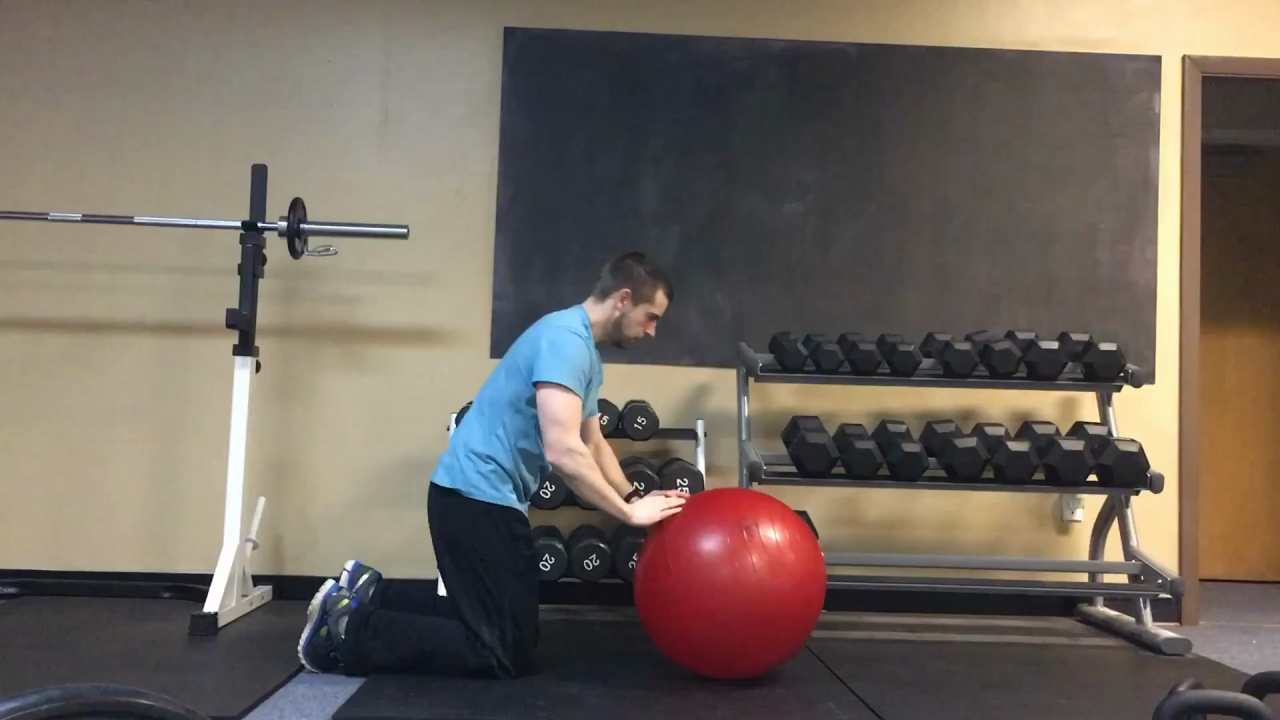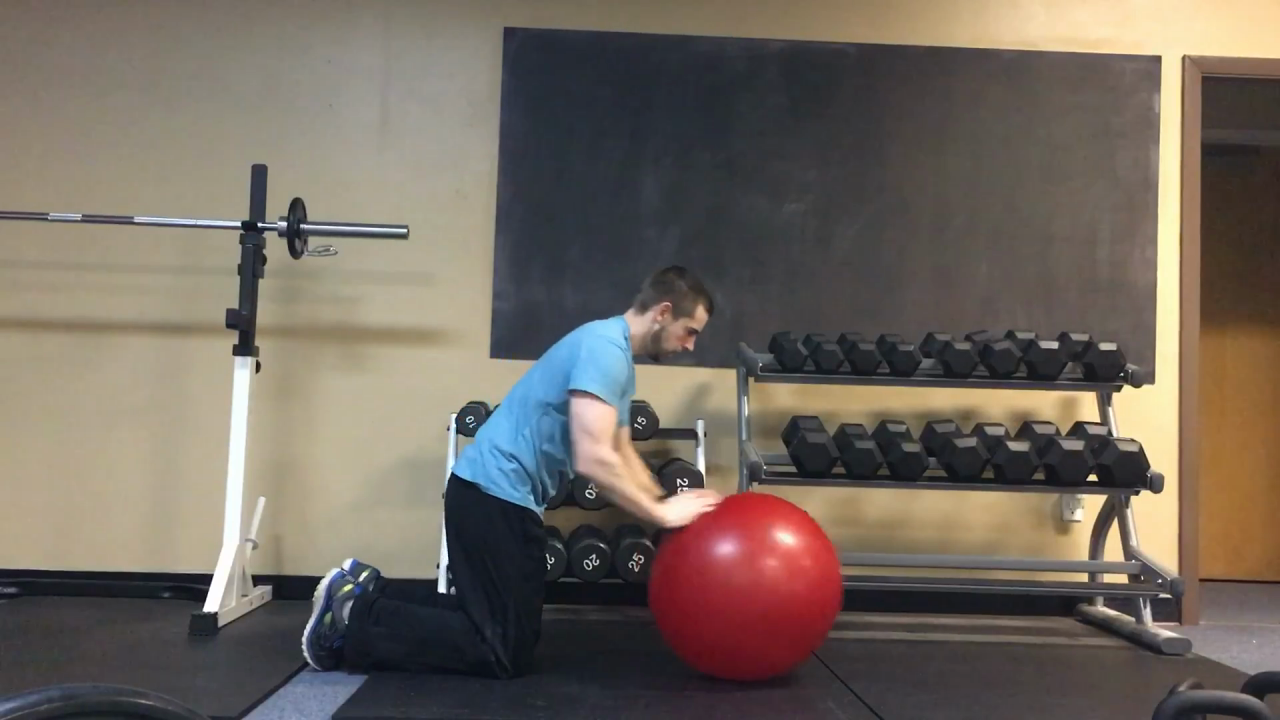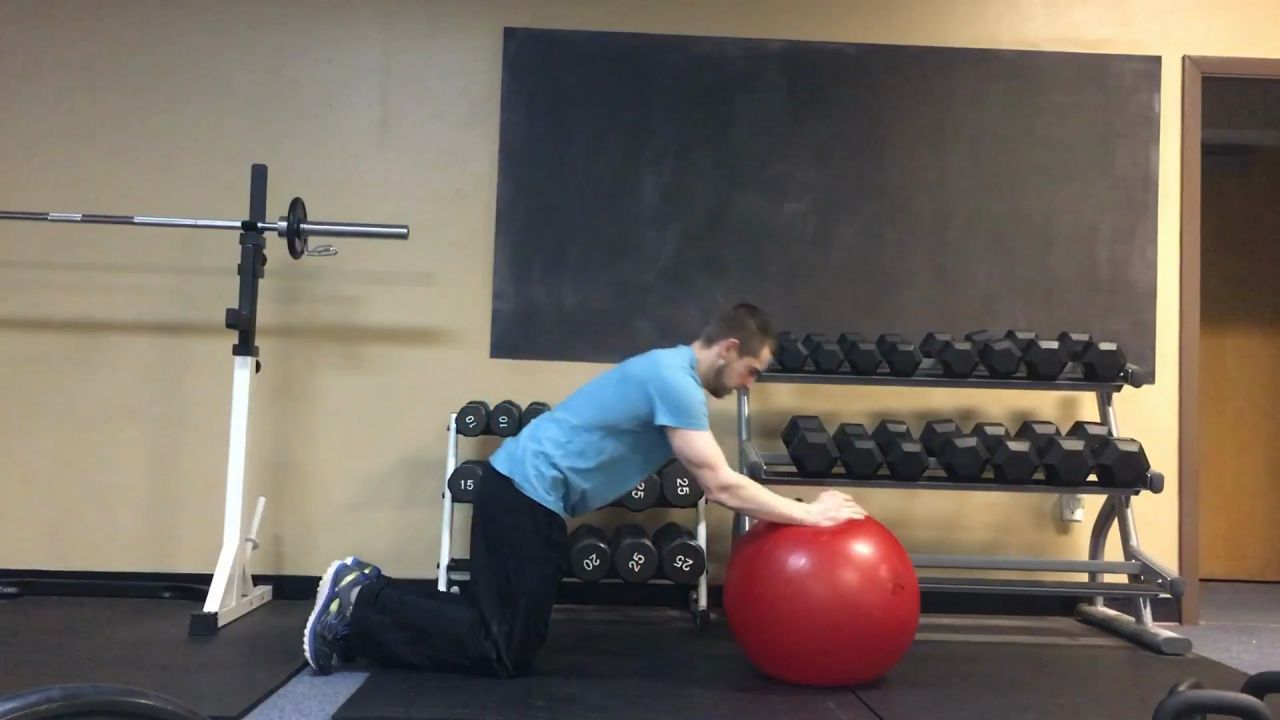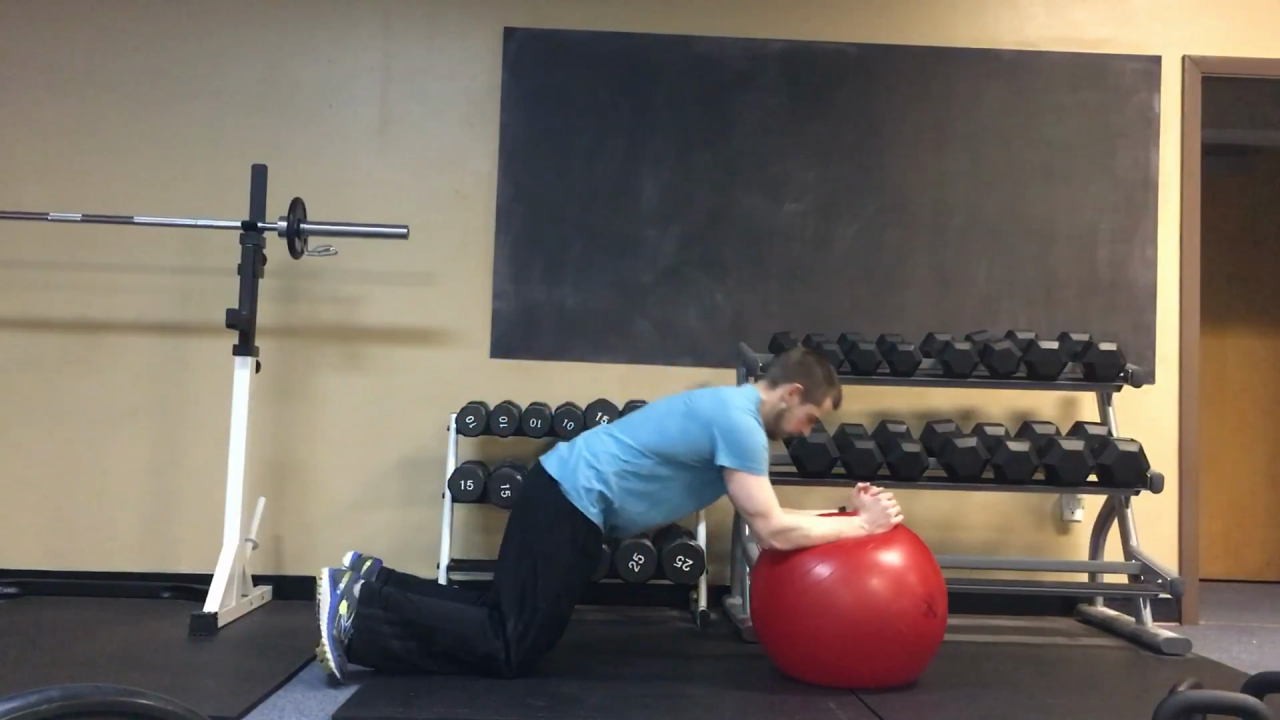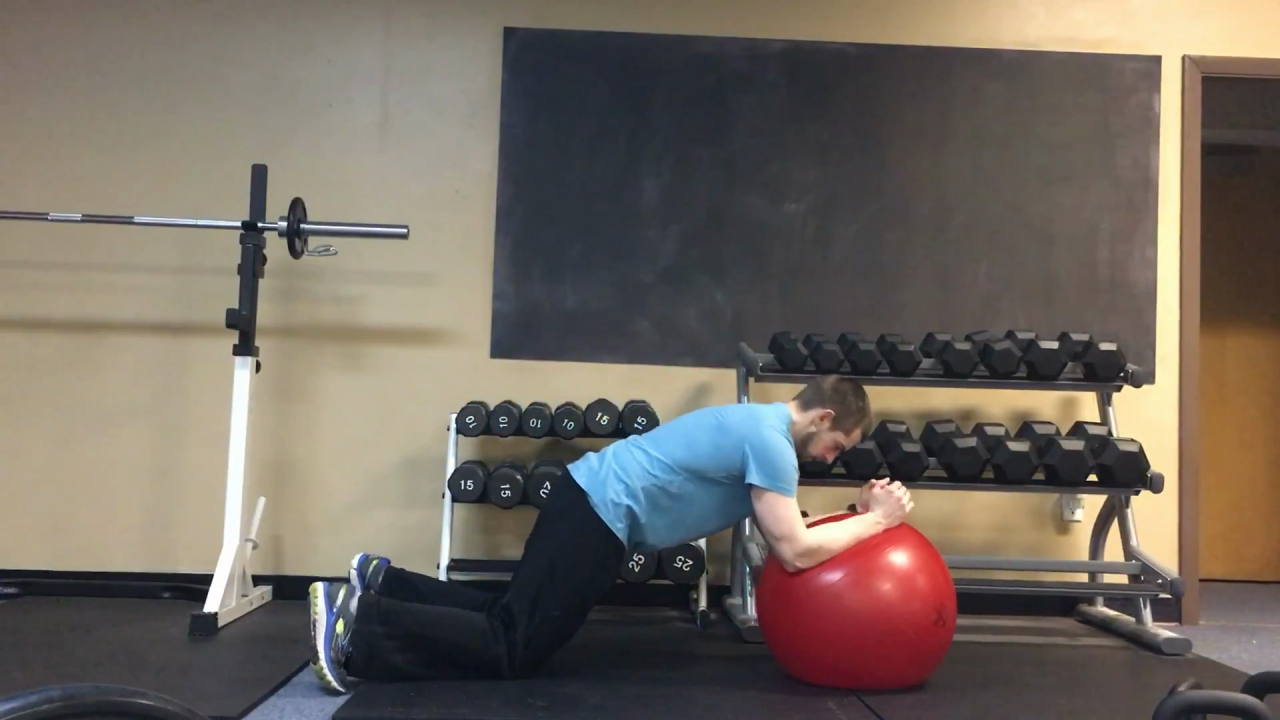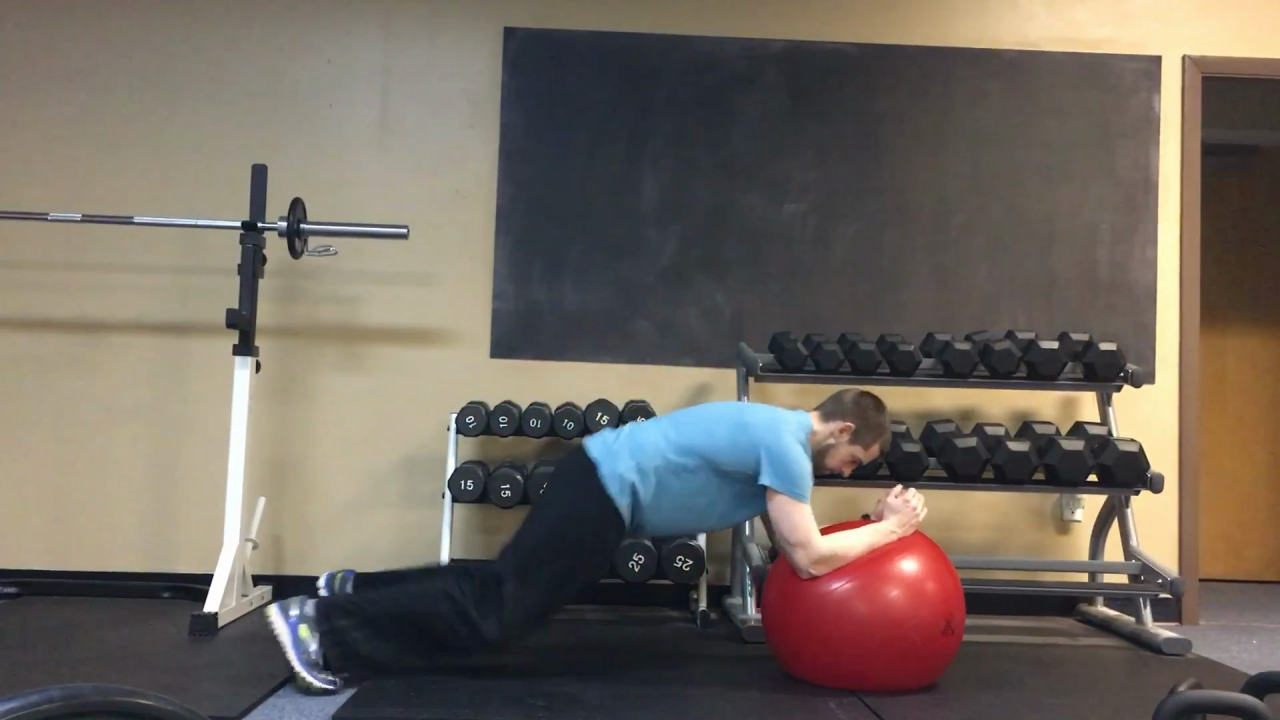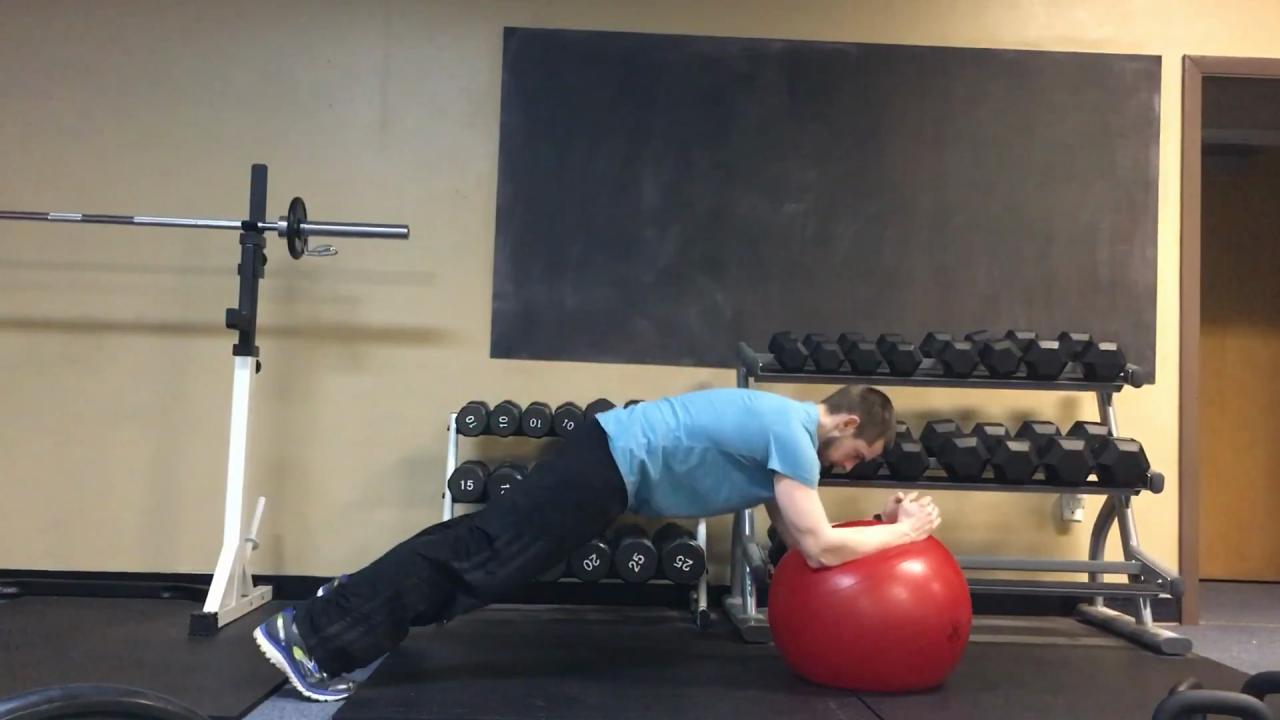
dt=0.4s
person 1, frame 1
left shoulder: (581, 346)
right shoulder: (566, 339)
left elbow: (593, 444)
right elbow: (563, 452)
left wrist: (633, 501)
right wrist: (628, 513)
left hip: (478, 494)
right hip: (476, 497)
left knee: (493, 625)
right knee: (506, 653)
left ankle: (368, 596)
right ankle: (349, 628)
person 1, frame 2
left shoulder: (610, 353)
right shoulder: (606, 351)
left elbow: (619, 452)
right elbow: (593, 460)
left wrist: (668, 502)
right wrist: (660, 513)
left hip: (487, 491)
right hip: (495, 495)
left knee: (492, 626)
right knee: (505, 654)
left ankle: (364, 593)
right ankle: (351, 622)
person 1, frame 3
left shoulder: (674, 376)
right shoulder: (674, 380)
left elbow: (719, 484)
right elbow: (720, 487)
left wrist: (802, 507)
right wrist: (812, 514)
left hip: (520, 487)
right hip: (527, 492)
left knee: (501, 628)
right knee: (504, 651)
left ankle: (363, 591)
right ankle: (355, 611)
person 1, frame 4
left shoulder: (734, 410)
right shoulder: (738, 421)
left elbow: (766, 518)
right elbow: (771, 531)
left wrist: (844, 513)
right wrist: (862, 524)
left hip: (562, 490)
right hip: (571, 500)
left knee: (505, 621)
right knee: (509, 647)
left ankle: (369, 586)
right ankle: (358, 617)
person 1, frame 5
left shoulder: (761, 427)
right shoulder: (770, 441)
left elbow: (785, 536)
right elbow: (795, 552)
left wrist: (860, 513)
right wrist: (877, 520)
left hip: (588, 499)
right hip: (601, 513)
left knee: (513, 619)
right knee: (511, 646)
left ankle: (379, 586)
right ankle: (354, 624)
person 1, frame 6
left shoulder: (780, 433)
right shoulder: (788, 447)
left elbow: (789, 539)
right elbow: (808, 558)
left wrist: (874, 520)
right wrist: (889, 529)
left hip: (601, 475)
right hip: (605, 489)
left knee: (501, 591)
right knee: (496, 611)
left ankle: (347, 597)
right ankle: (321, 622)
person 1, frame 7
left shoulder: (784, 425)
right shoulder: (793, 435)
left elbow: (795, 534)
right elbow: (818, 548)
left wrist: (882, 522)
right wrist: (904, 532)
left hip: (607, 457)
right hip: (610, 465)
left knee: (482, 545)
right knee: (480, 556)
left ankle: (345, 605)
right ankle: (308, 634)
